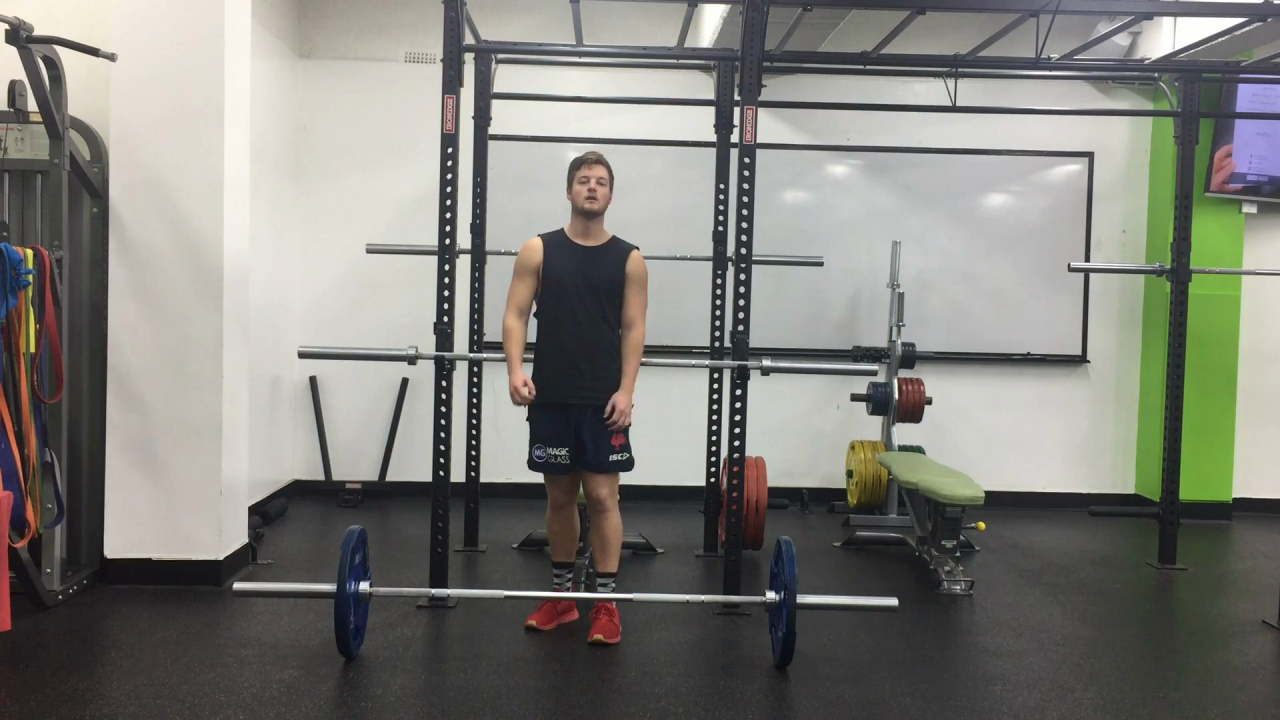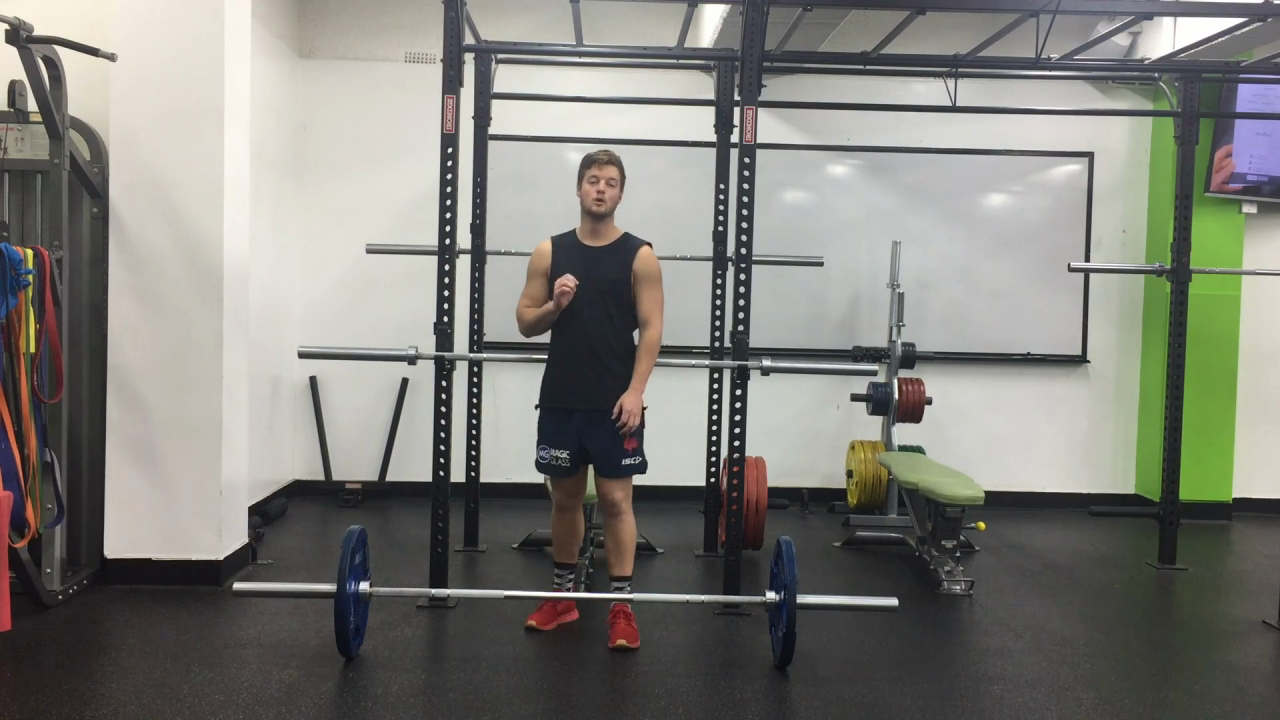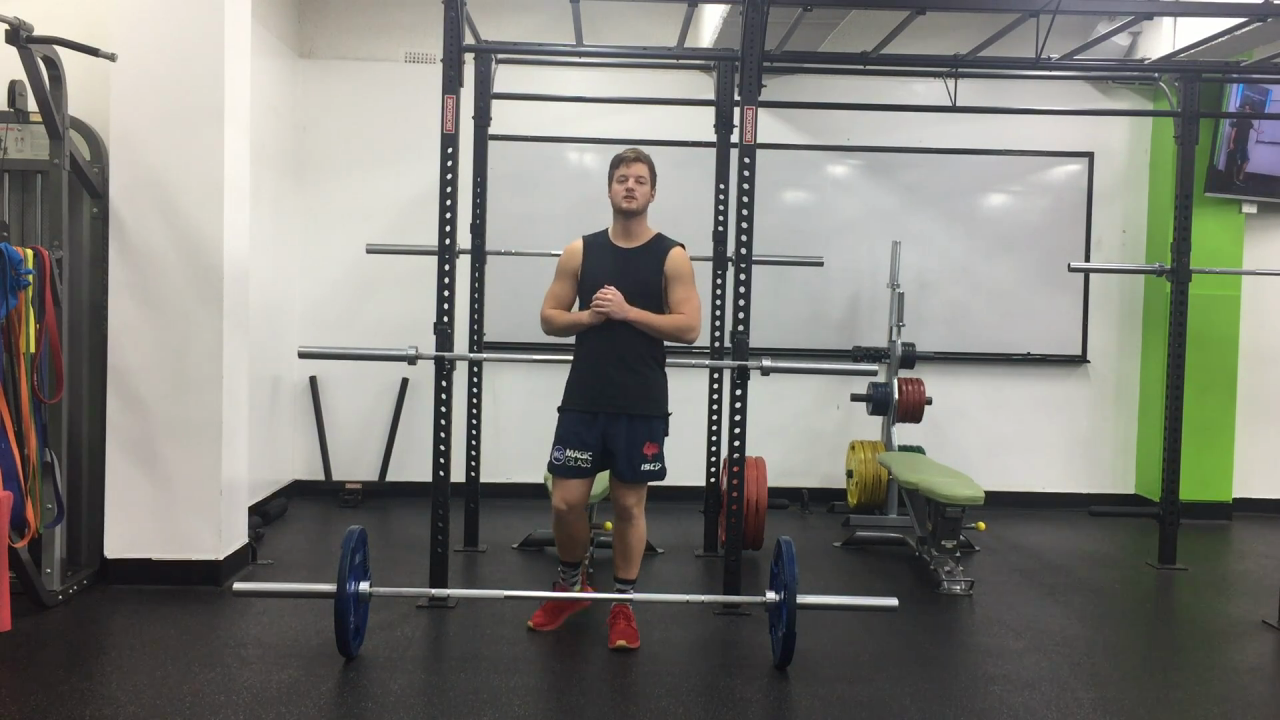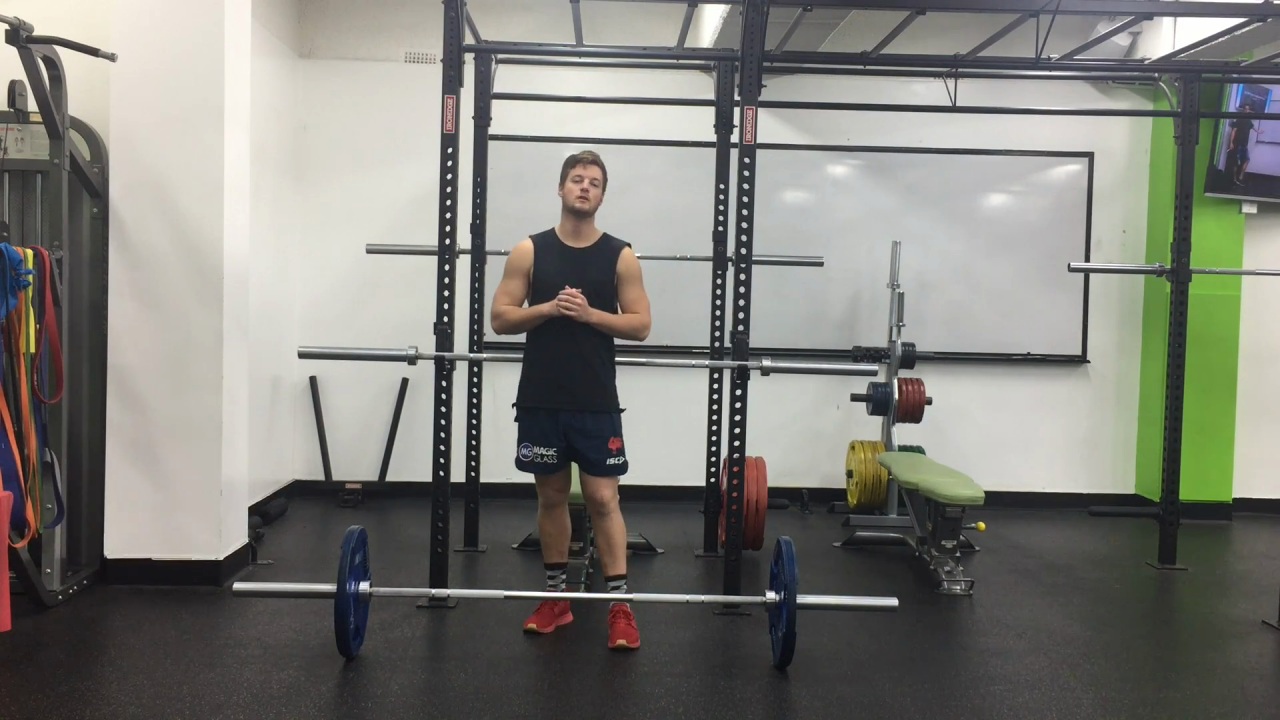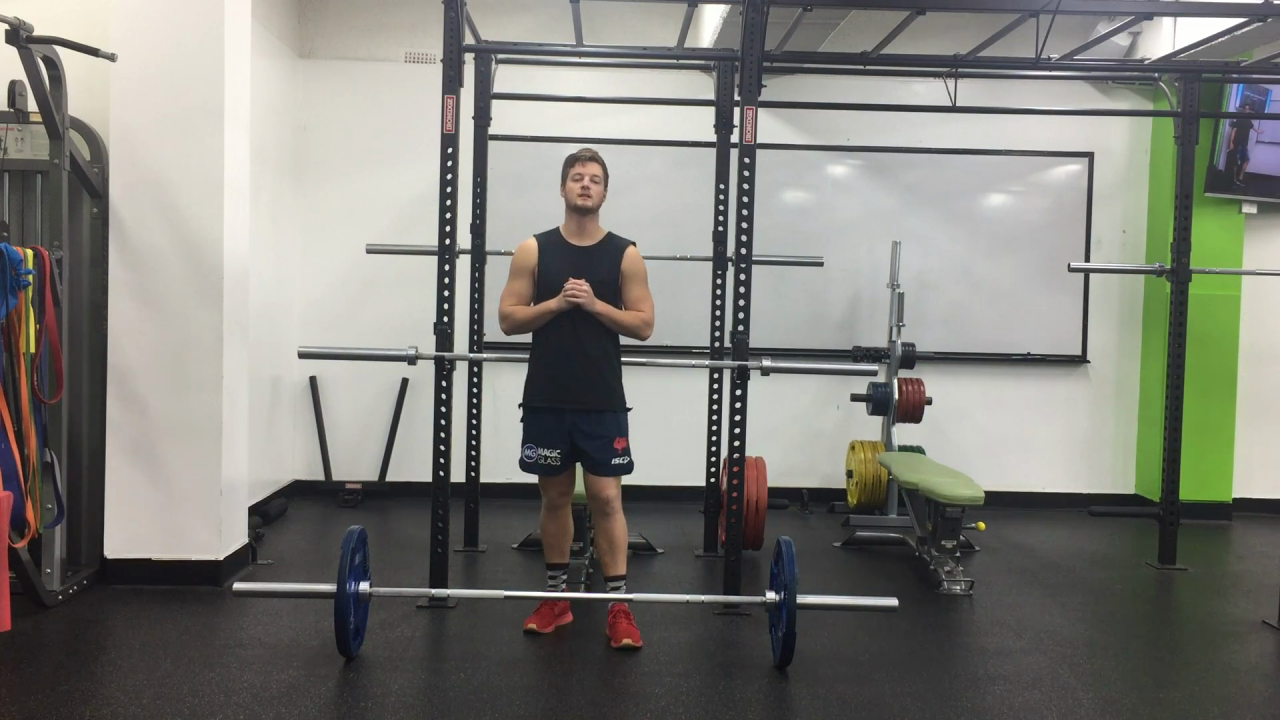
dt=1s
person 1, frame 1
left shoulder: (629, 258)
right shoulder: (538, 250)
left elbow: (633, 329)
right elbow: (515, 316)
left wrist: (626, 389)
right wrist: (516, 371)
left hip: (602, 398)
right hip: (551, 397)
left knee: (602, 497)
right knee: (559, 497)
left ankle: (605, 602)
right ankle: (562, 595)
person 1, frame 2
left shoulder: (639, 255)
right shoulder: (549, 251)
left elbow: (651, 328)
right elbow: (525, 321)
left wrist: (635, 391)
right wrist: (555, 305)
left hip: (614, 401)
right hip: (560, 398)
left knee: (616, 500)
right knee: (565, 498)
left ankle: (621, 606)
right ankle: (563, 595)
person 1, frame 3
left shoulder: (671, 256)
right shoulder: (580, 251)
left elbow: (688, 327)
right elbow: (549, 318)
left wrist: (627, 311)
right wrist: (591, 315)
left hip: (641, 403)
right hip: (583, 398)
left knee: (629, 505)
right knee: (565, 503)
left ankle: (622, 606)
right ankle: (570, 586)
person 1, frame 4
left shoulder: (620, 255)
right shoulder: (529, 250)
left elbow: (641, 325)
right elbow: (500, 317)
left wrist: (590, 313)
right wrist: (548, 307)
left hip: (596, 400)
right hip: (540, 397)
left knee: (603, 499)
right knee: (551, 497)
left ankle: (620, 606)
right ankle: (556, 596)
person 1, frame 5
left shoulder: (625, 254)
right shoulder: (534, 249)
left elbow: (643, 324)
right elbow: (508, 318)
left wrist: (595, 303)
right wrist: (556, 302)
left hip: (602, 400)
right hip: (546, 397)
left knee: (606, 498)
right knee: (554, 497)
left ankle: (618, 606)
right ankle: (556, 597)
